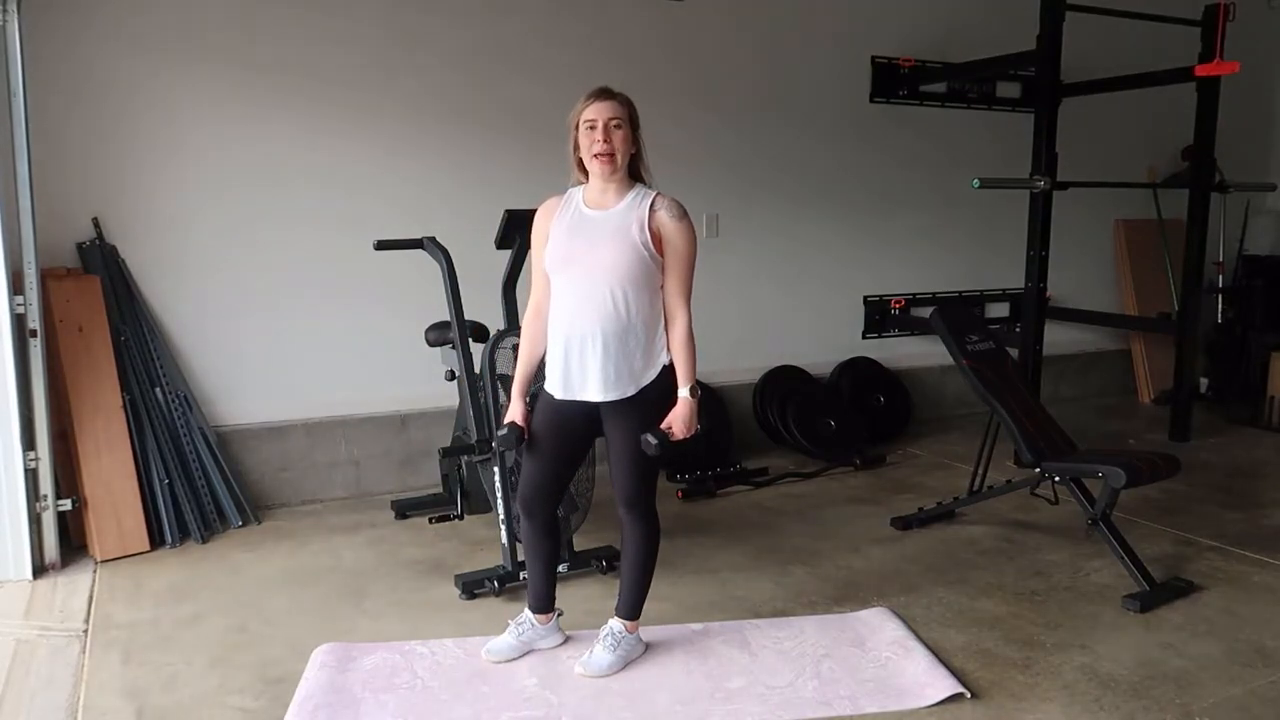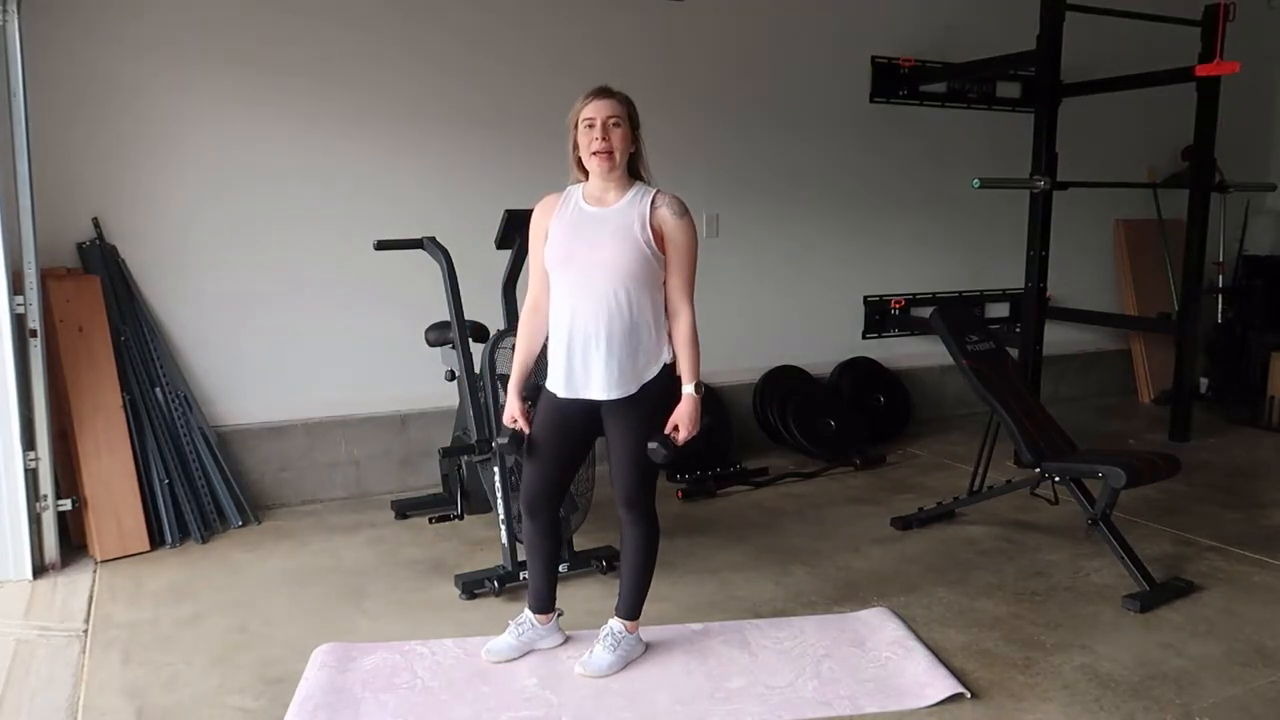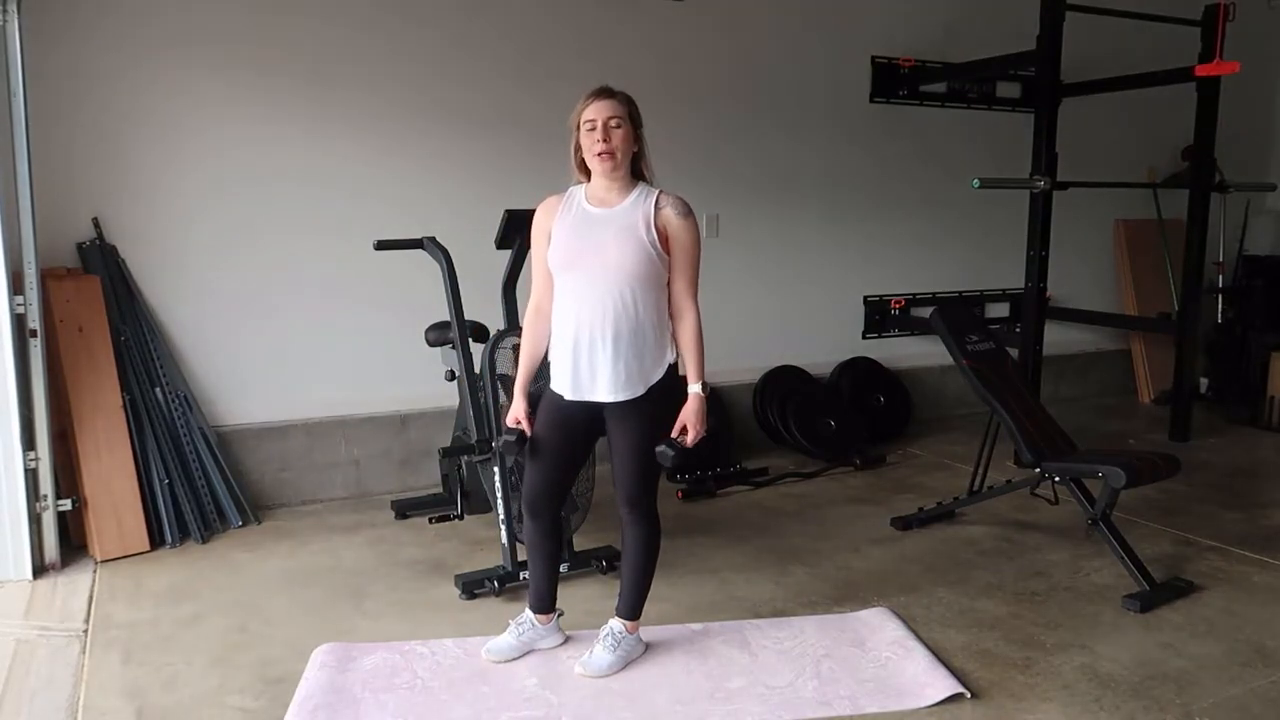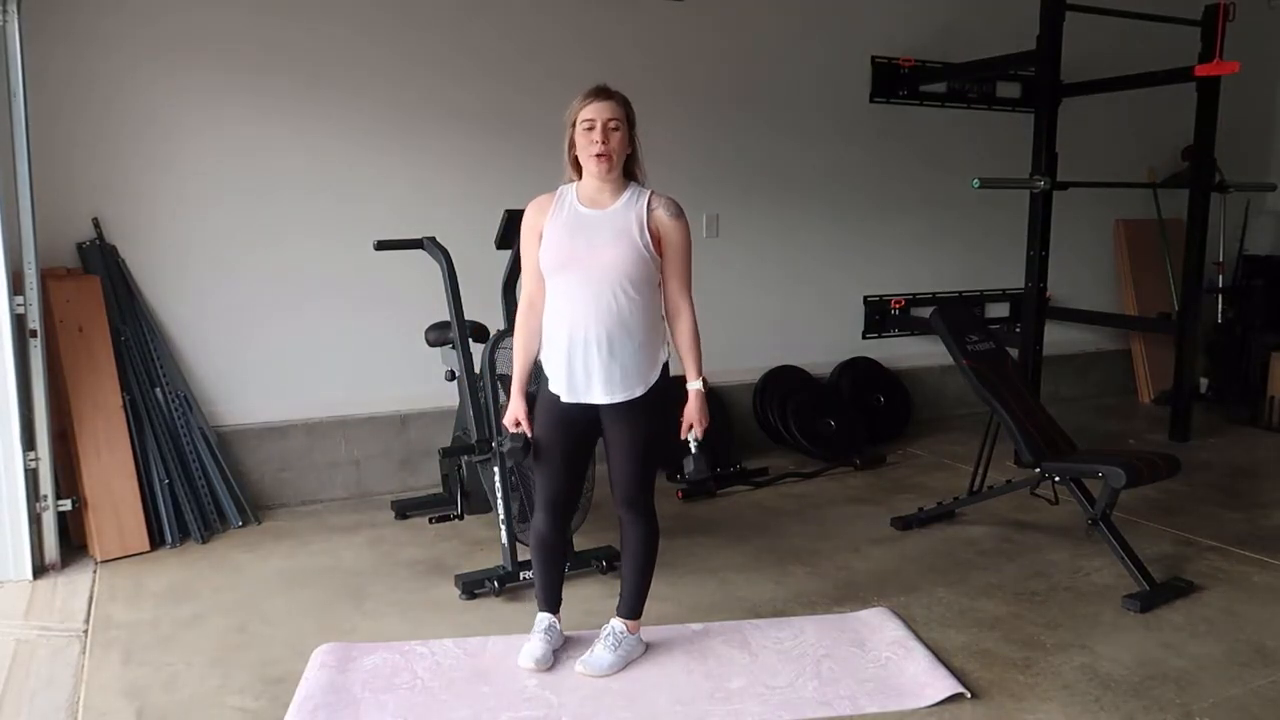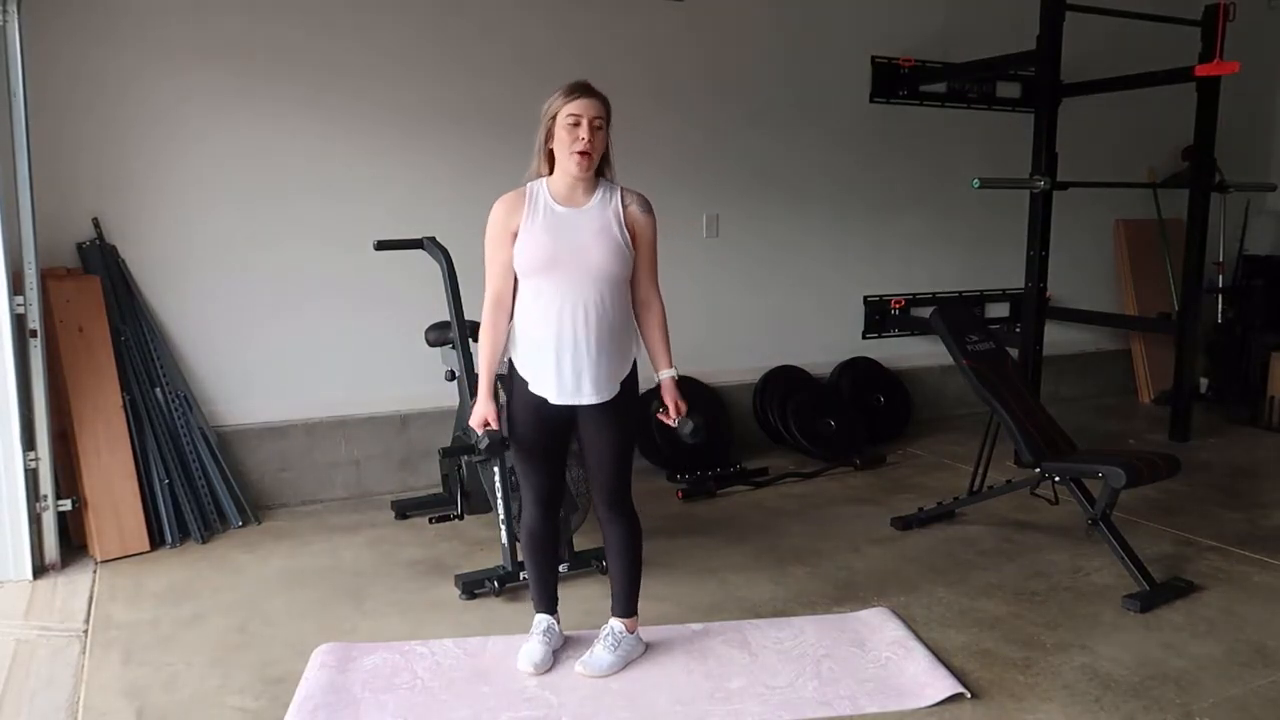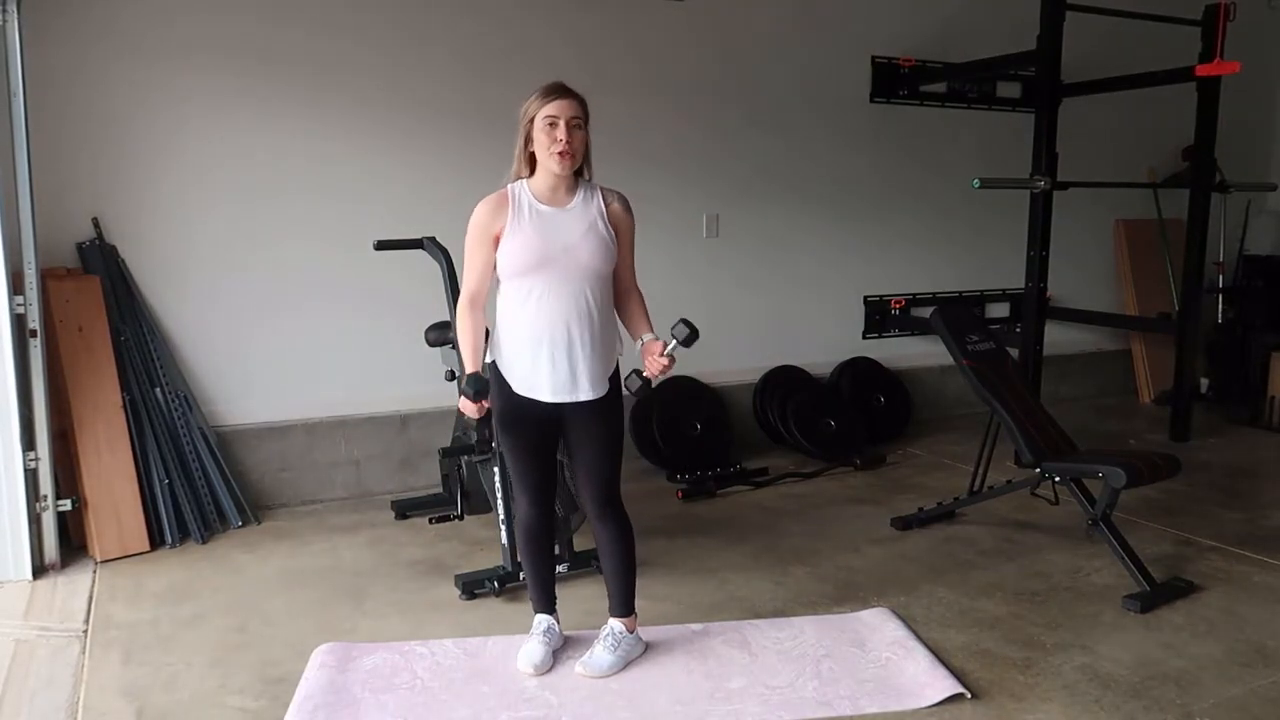
dt=0.4s
person 1, frame 1
left shoulder: (662, 215)
right shoulder: (553, 214)
left elbow: (677, 313)
right elbow: (539, 308)
left wrist: (686, 392)
right wrist: (518, 392)
left hip: (637, 388)
right hip: (565, 386)
left knee: (634, 505)
right knee: (533, 499)
left ankle: (625, 630)
right ankle: (540, 619)
person 1, frame 2
left shoulder: (662, 213)
right shoulder: (551, 211)
left elbow: (680, 309)
right elbow: (537, 305)
left wrist: (690, 390)
right wrist: (514, 388)
left hip: (639, 387)
right hip: (565, 385)
left knee: (634, 505)
right knee: (535, 499)
left ankle: (625, 630)
right ankle: (540, 620)
person 1, frame 3
left shoulder: (667, 213)
right shoulder: (553, 212)
left elbow: (684, 308)
right elbow: (540, 306)
left wrist: (695, 390)
right wrist: (519, 390)
left hip: (642, 388)
right hip: (569, 385)
left knee: (636, 505)
right knee: (537, 499)
left ankle: (625, 630)
right ankle: (541, 620)
person 1, frame 4
left shoulder: (659, 215)
right shoulder: (544, 211)
left elbow: (678, 306)
right elbow: (531, 306)
left wrist: (695, 388)
right wrist: (517, 391)
left hip: (635, 388)
right hip: (561, 387)
left knee: (633, 505)
right knee: (550, 506)
left ankle: (626, 628)
right ankle: (547, 620)
person 1, frame 5
left shoulder: (631, 210)
right shoulder: (514, 208)
left elbow: (646, 300)
right elbow: (497, 303)
left wrist: (666, 376)
right wrist: (485, 390)
left hip: (609, 385)
right hip: (534, 385)
left knee: (613, 503)
right knee: (538, 504)
left ankle: (624, 628)
right ankle: (545, 621)
person 1, frame 6
left shoulder: (611, 209)
right shoulder: (496, 210)
right elbow: (470, 301)
left wrist: (648, 341)
right wrist: (473, 375)
left hip: (594, 385)
right hip: (519, 388)
left knee: (602, 502)
right knee: (532, 505)
left ankle: (624, 627)
right ankle: (545, 621)
